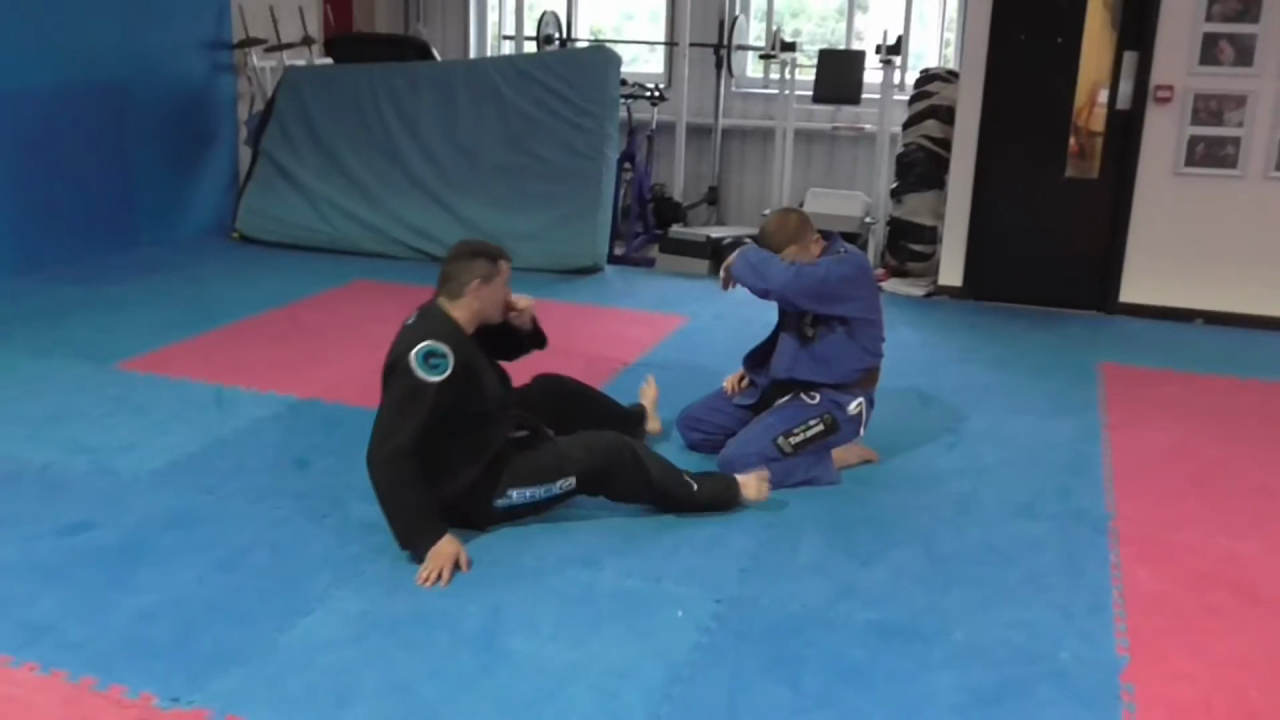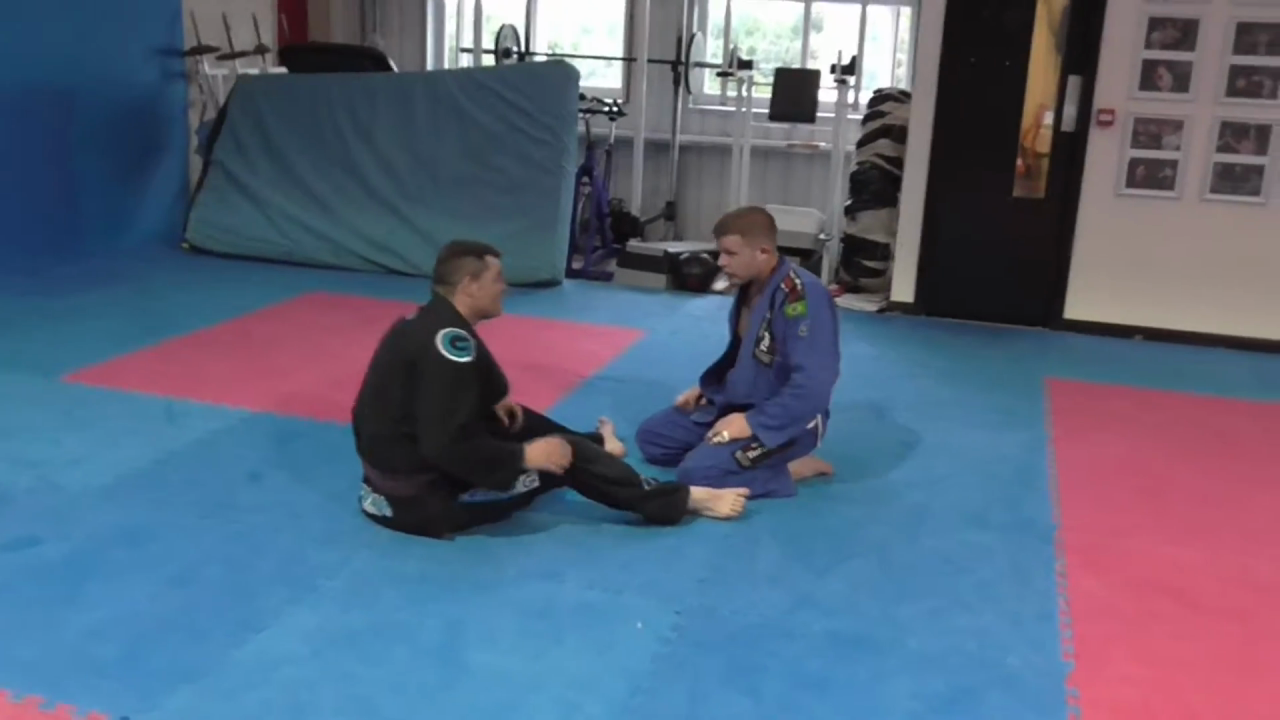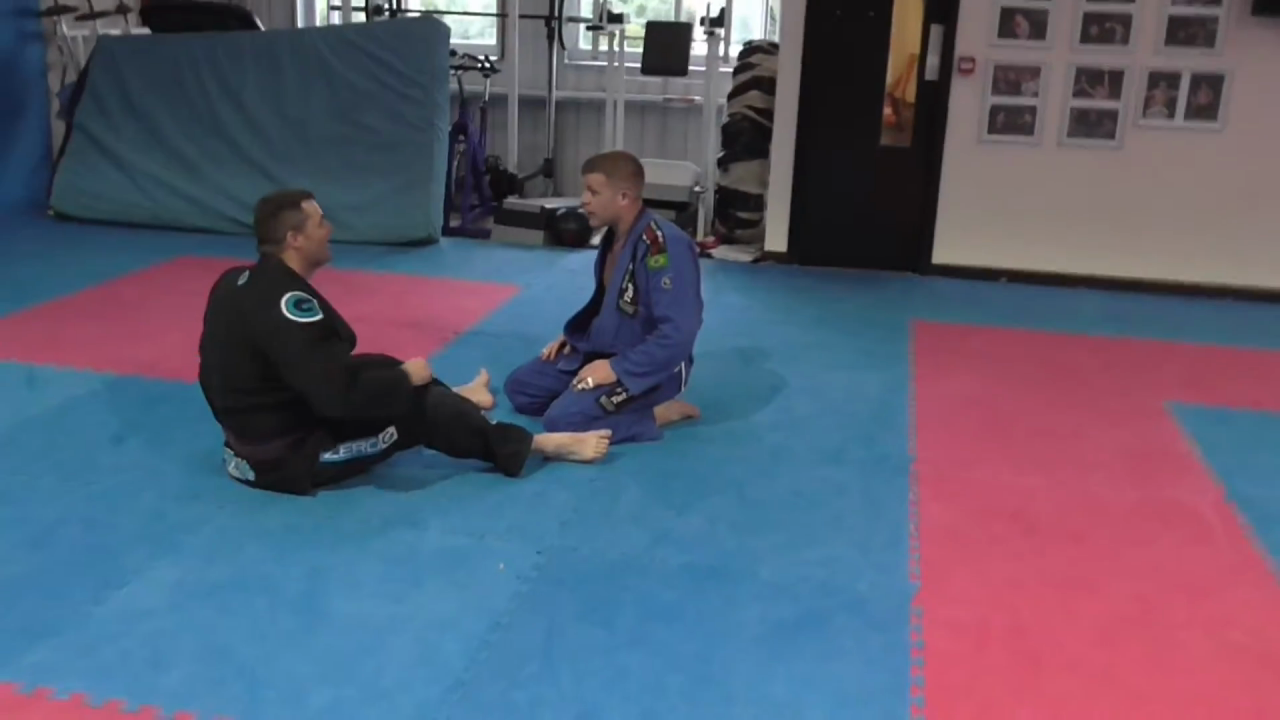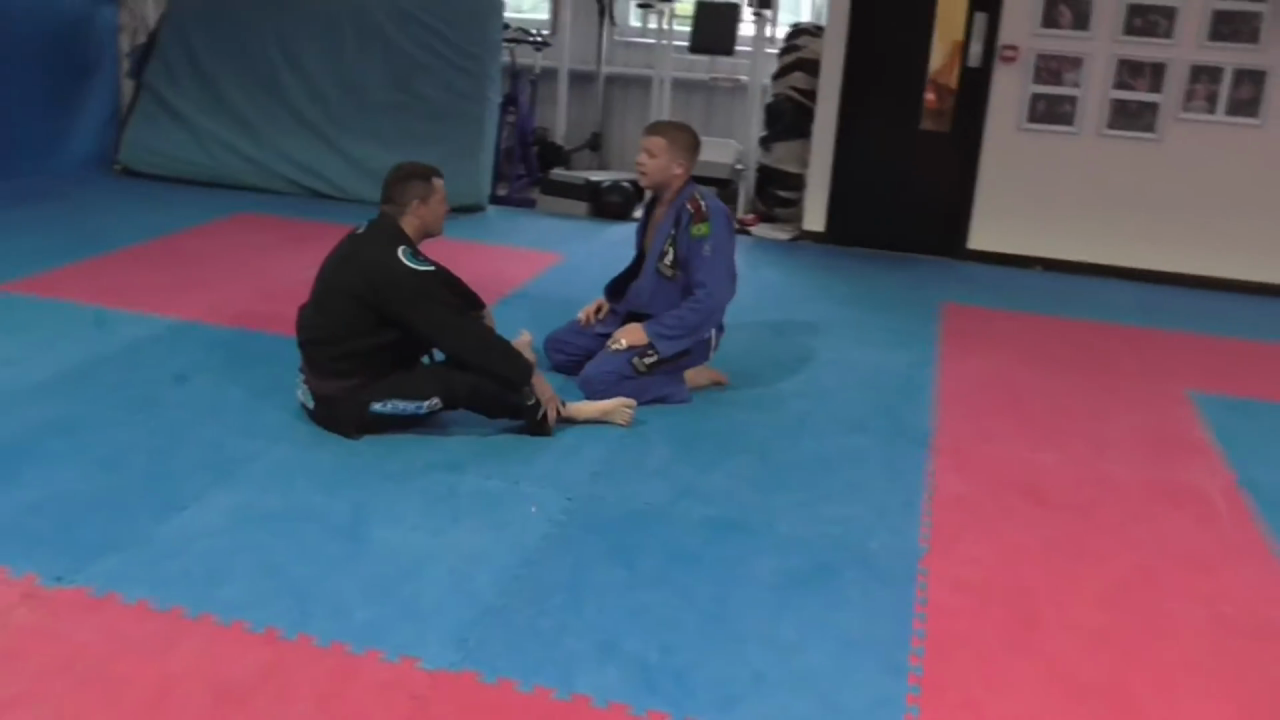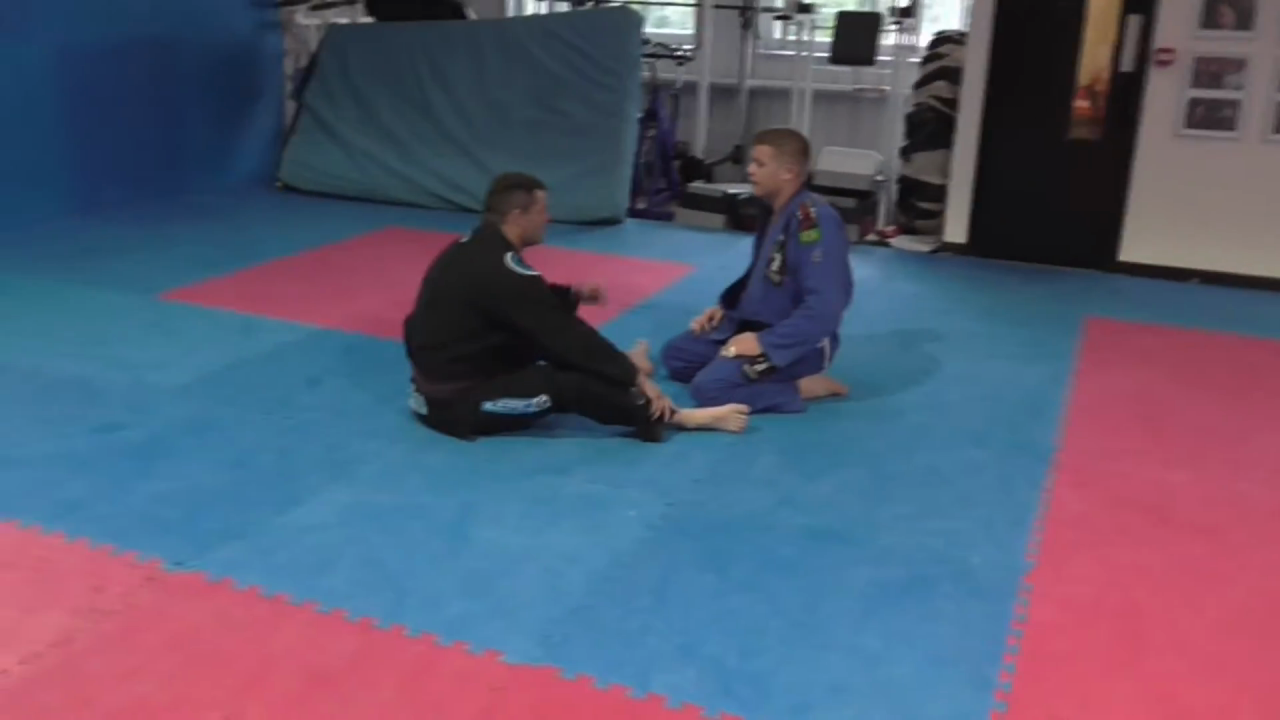
dt=1s
person 1, frame 1
left shoulder: (444, 316)
right shoulder: (431, 357)
left elbow: (503, 344)
right elbow: (390, 459)
left wrist: (521, 325)
right wrist: (431, 537)
left hip: (470, 445)
right hip: (468, 486)
left knee: (549, 390)
right knee: (605, 454)
left ankle: (637, 418)
right ankle: (724, 489)
person 1, frame 2
left shoulder: (421, 323)
right shoulder: (451, 342)
right elbow: (450, 446)
left wrist: (491, 404)
right wrist: (522, 458)
left hip: (397, 472)
right hip: (426, 496)
left knee: (506, 418)
right knee: (564, 456)
left ankle: (594, 445)
right ankle: (684, 500)
person 1, frame 3
left shoulder: (235, 282)
right shoulder: (289, 306)
right elbow: (343, 398)
right wrist: (407, 377)
left hip: (251, 433)
right hip: (287, 455)
left knee: (373, 370)
right knee: (421, 410)
left ankle: (456, 399)
right ankle: (538, 444)
person 1, frame 4
left shoulder: (373, 237)
right shoulder: (394, 264)
left elbow: (438, 281)
right elbow: (459, 331)
right wrist: (530, 376)
left hip: (331, 375)
right hip: (346, 399)
right knee: (463, 383)
right ankle: (565, 411)
person 1, frame 5
left shoulder: (475, 248)
right shoulder: (500, 268)
left elbow: (532, 305)
right elbow: (564, 332)
left wrist: (574, 293)
right wrist: (636, 377)
left hip: (439, 383)
right hip: (457, 402)
right knee: (573, 382)
right ankle: (670, 415)
person 2, frame 1
left shoulder: (849, 268)
right shoulder: (800, 264)
left elbow: (785, 282)
left wrist: (743, 257)
right wrist: (753, 367)
left hip: (834, 400)
right hip: (786, 384)
left knee: (739, 460)
right knee: (693, 423)
left ankle: (837, 454)
right ankle: (799, 442)
person 2, frame 2
left shoulder: (805, 296)
right shoulder: (749, 287)
left elbow: (812, 384)
left wrist: (754, 422)
right wrist: (706, 386)
left hip: (782, 420)
right hip: (736, 403)
left knee: (698, 473)
right knee: (651, 437)
left ankle: (793, 467)
right ankle: (754, 455)
person 2, frame 3
left shoulder: (666, 246)
right shoulder: (614, 236)
left elbow: (678, 333)
left wrist: (618, 368)
right wrist: (572, 335)
left hip: (647, 367)
right hip: (601, 351)
left knee: (563, 420)
right knee: (519, 386)
left ankle: (659, 412)
right ankle: (620, 401)
person 2, frame 4
left shoulder: (705, 215)
right shoulder: (657, 202)
left elbow: (711, 299)
left wrist: (651, 332)
right wrist: (611, 297)
left hip: (681, 332)
right hip: (636, 315)
left knee: (598, 380)
right knee: (558, 347)
left ankle: (689, 376)
right ankle: (654, 365)
person 2, frame 5
left shoulder: (816, 222)
right shoulder: (777, 213)
left elbow: (822, 308)
left wrist: (765, 342)
right wrist: (725, 306)
left hip: (794, 341)
right hip: (756, 325)
left knee: (709, 388)
right knee: (675, 356)
left ankle: (806, 385)
